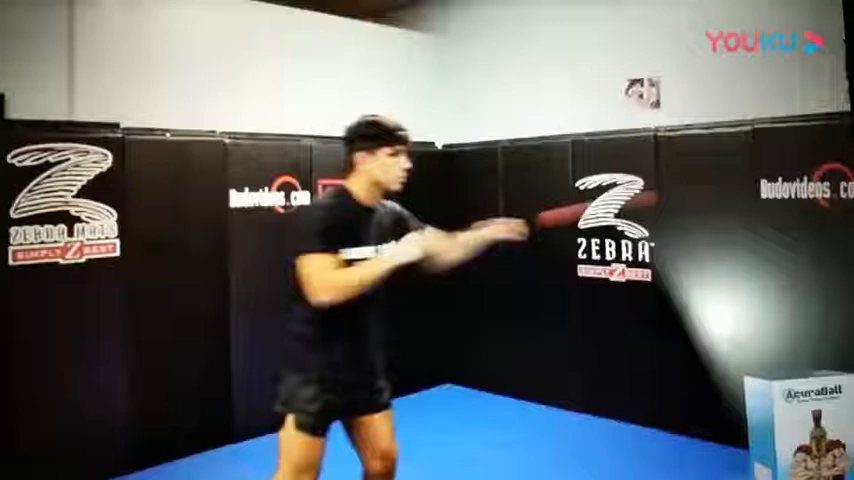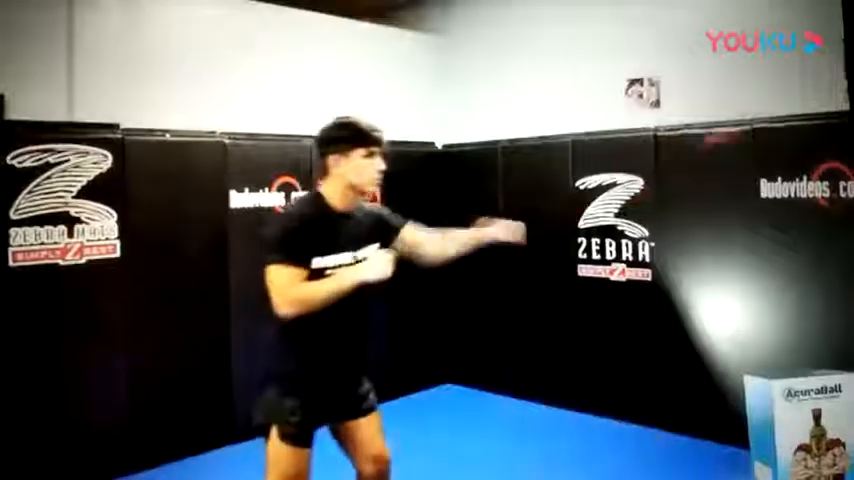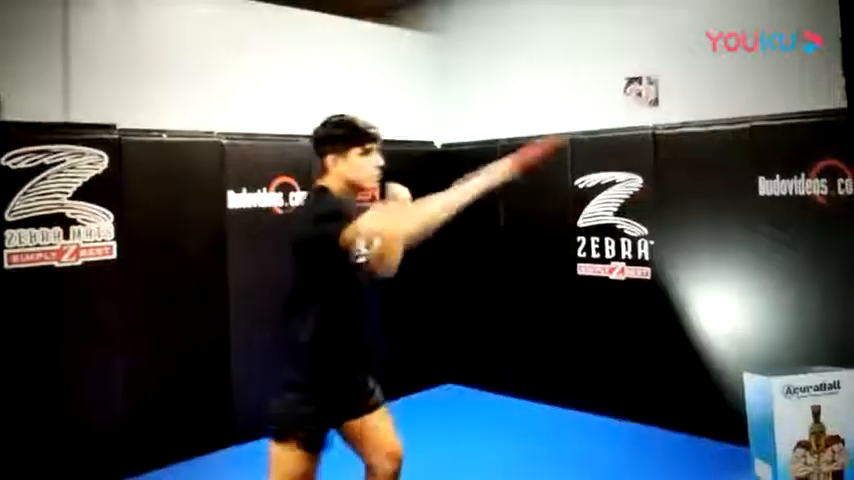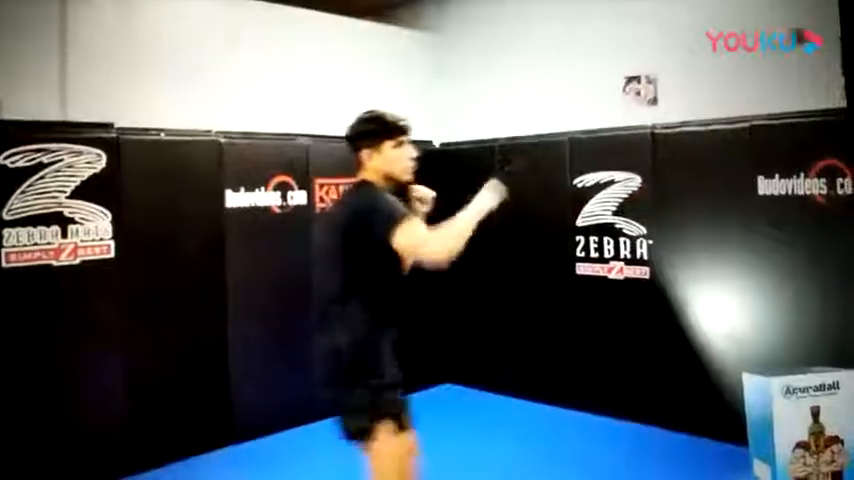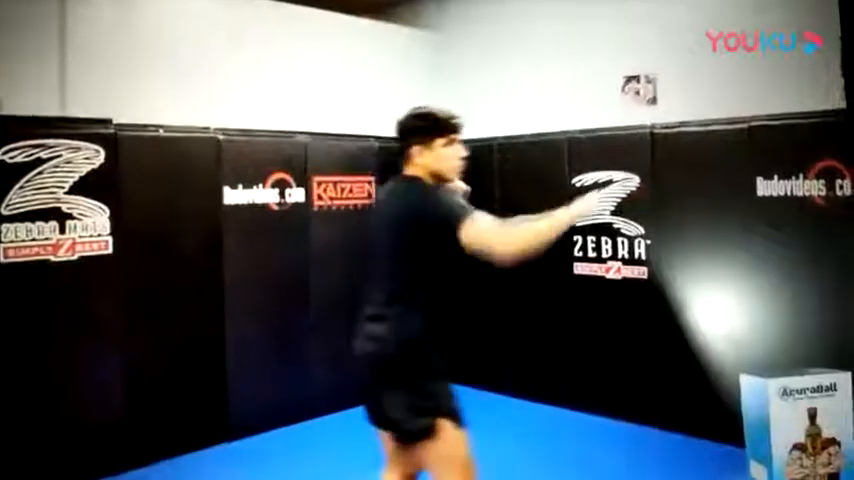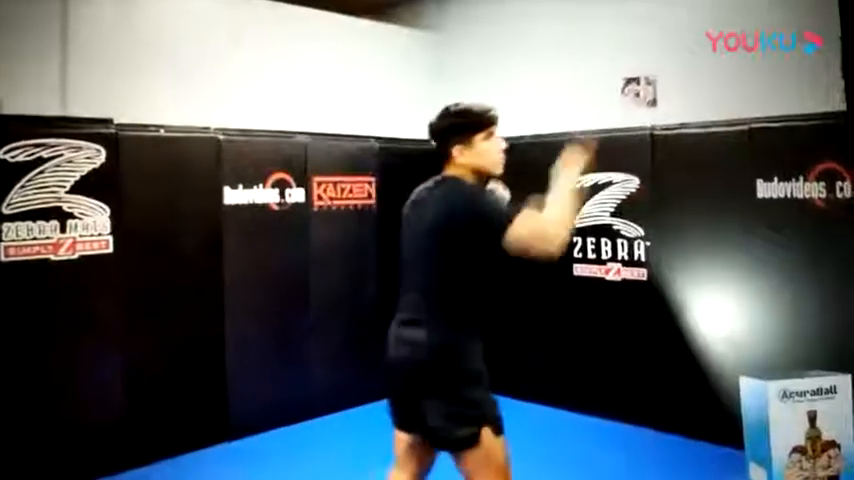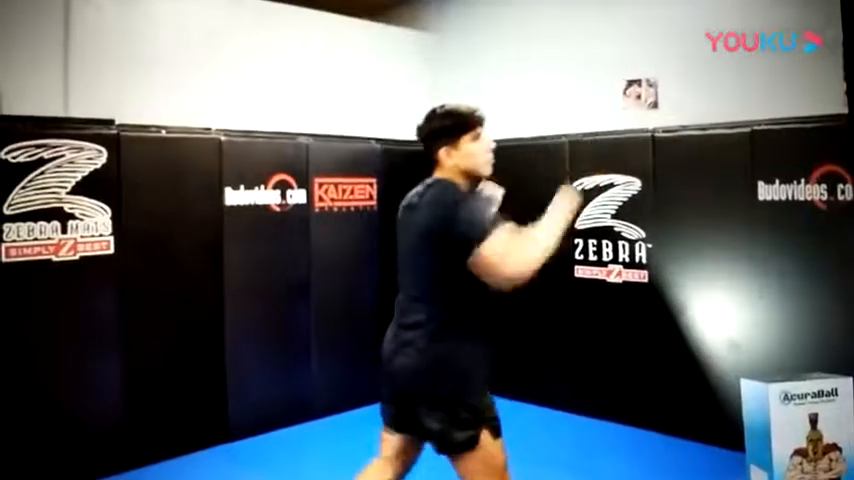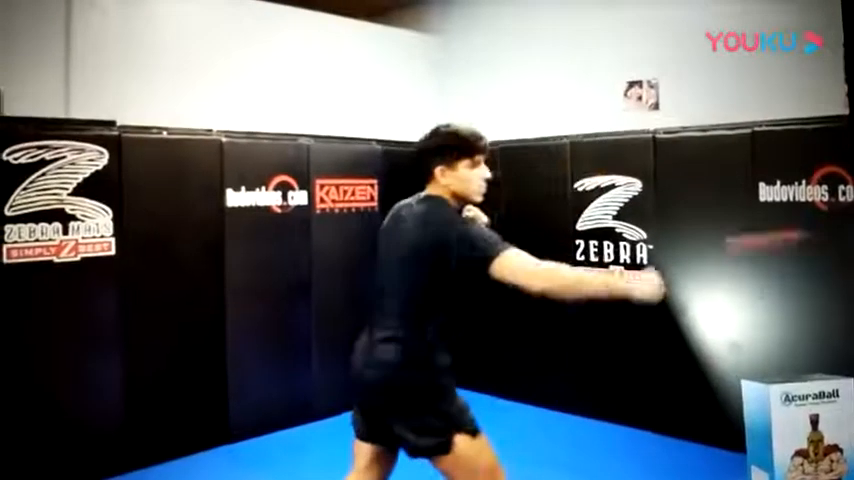
dt=0.3s
person 1, frame 1
left shoulder: (391, 216)
right shoulder: (324, 214)
left elbow: (441, 253)
right elbow: (323, 289)
left wrist: (486, 234)
right wrist: (394, 257)
left hip: (362, 360)
right hip: (315, 363)
person 1, frame 2
left shoulder: (375, 219)
right shoulder: (294, 222)
left elbow: (433, 245)
right elbow: (286, 303)
left wrist: (487, 231)
right wrist: (360, 274)
left hip: (349, 373)
right hip: (299, 376)
person 1, frame 3
left shoulder: (350, 212)
right shoulder: (321, 213)
left elbow: (383, 268)
right elbow: (405, 224)
left wrist: (395, 210)
right wrist: (484, 180)
left hip: (350, 368)
right hip: (308, 374)
person 1, frame 4
left shoulder: (361, 204)
right shoulder: (374, 204)
left elbow: (398, 265)
right elbow: (436, 252)
left wrist: (416, 215)
right wrist: (479, 205)
left hip: (361, 353)
right hip: (362, 357)
person 1, frame 5
left shoulder: (392, 198)
right shoulder: (429, 202)
right elbow: (505, 245)
right wrist: (575, 211)
left hip: (380, 347)
right hip: (407, 357)
person 1, frame 6
left shoulder: (424, 198)
right shoulder: (470, 202)
right elbow: (549, 239)
right wrist: (567, 177)
left hip: (409, 352)
right hip: (447, 361)
person 1, frame 7
left shoulder: (418, 201)
right shoulder: (460, 206)
right elbow: (513, 267)
right wrist: (555, 219)
left hip: (405, 356)
right hip: (445, 367)
person 1, frame 8
left shoulder: (399, 214)
right shoulder: (452, 230)
right elbow: (537, 276)
right wrist: (629, 286)
left hip: (371, 367)
right hip: (414, 378)
